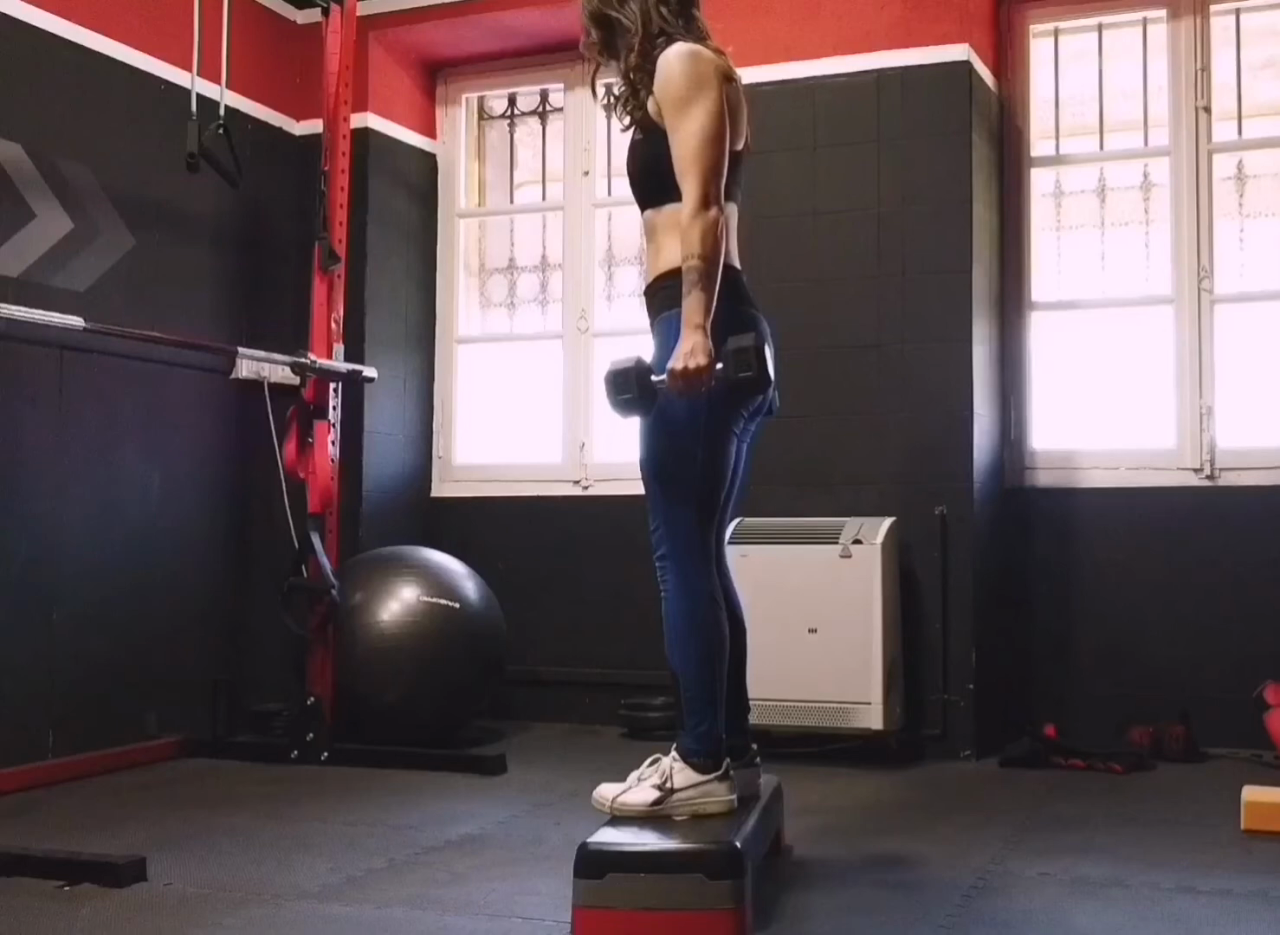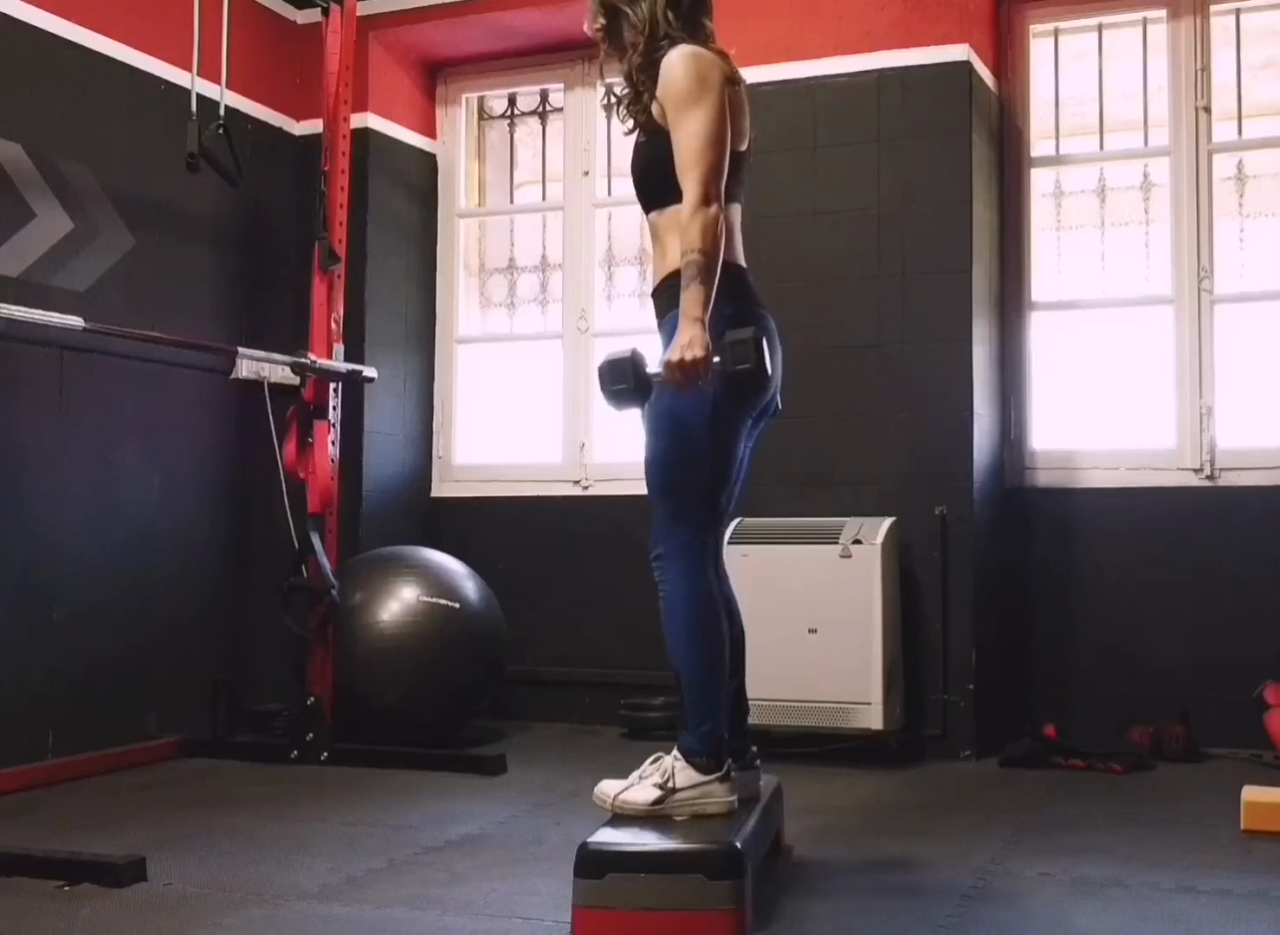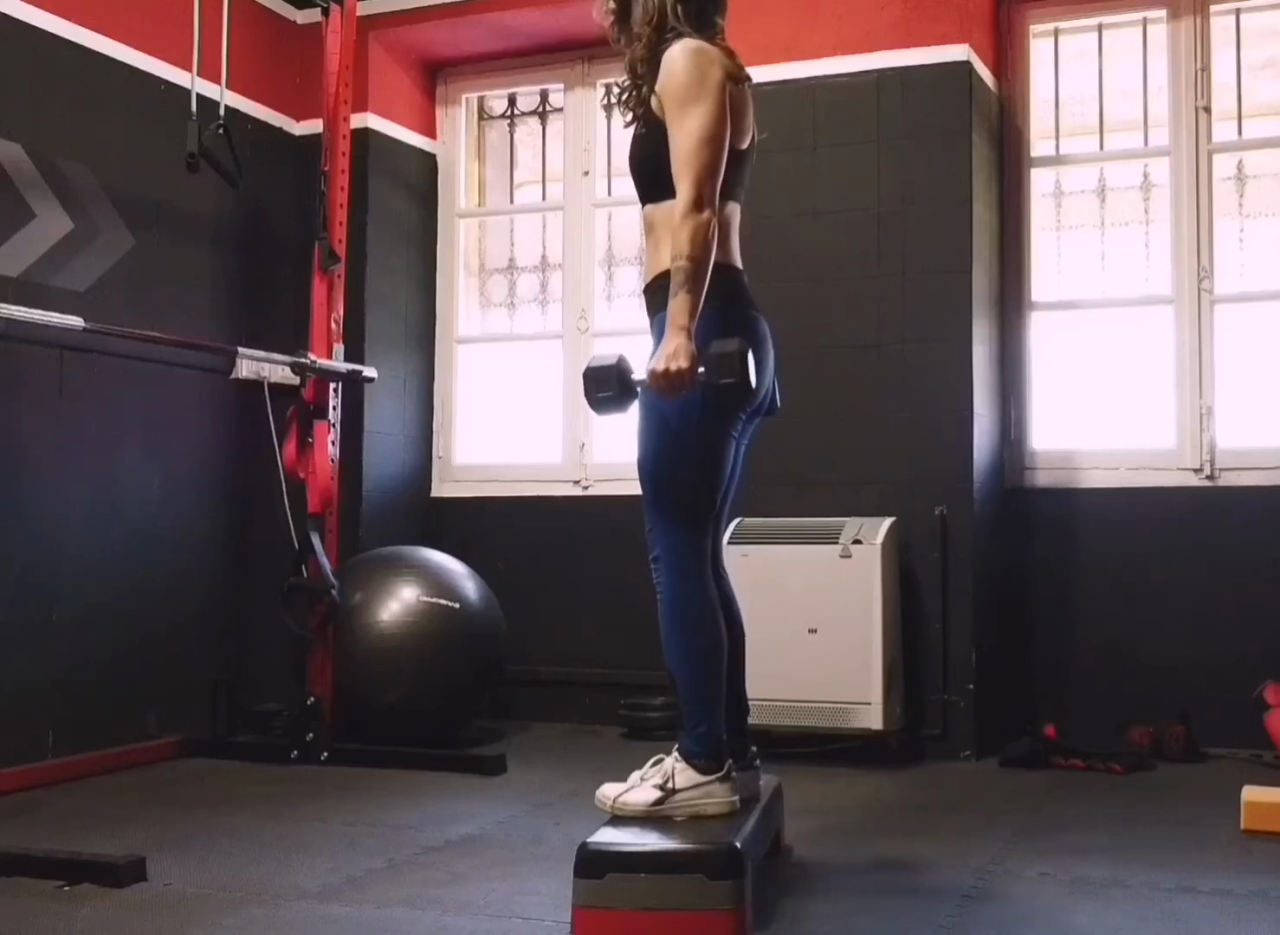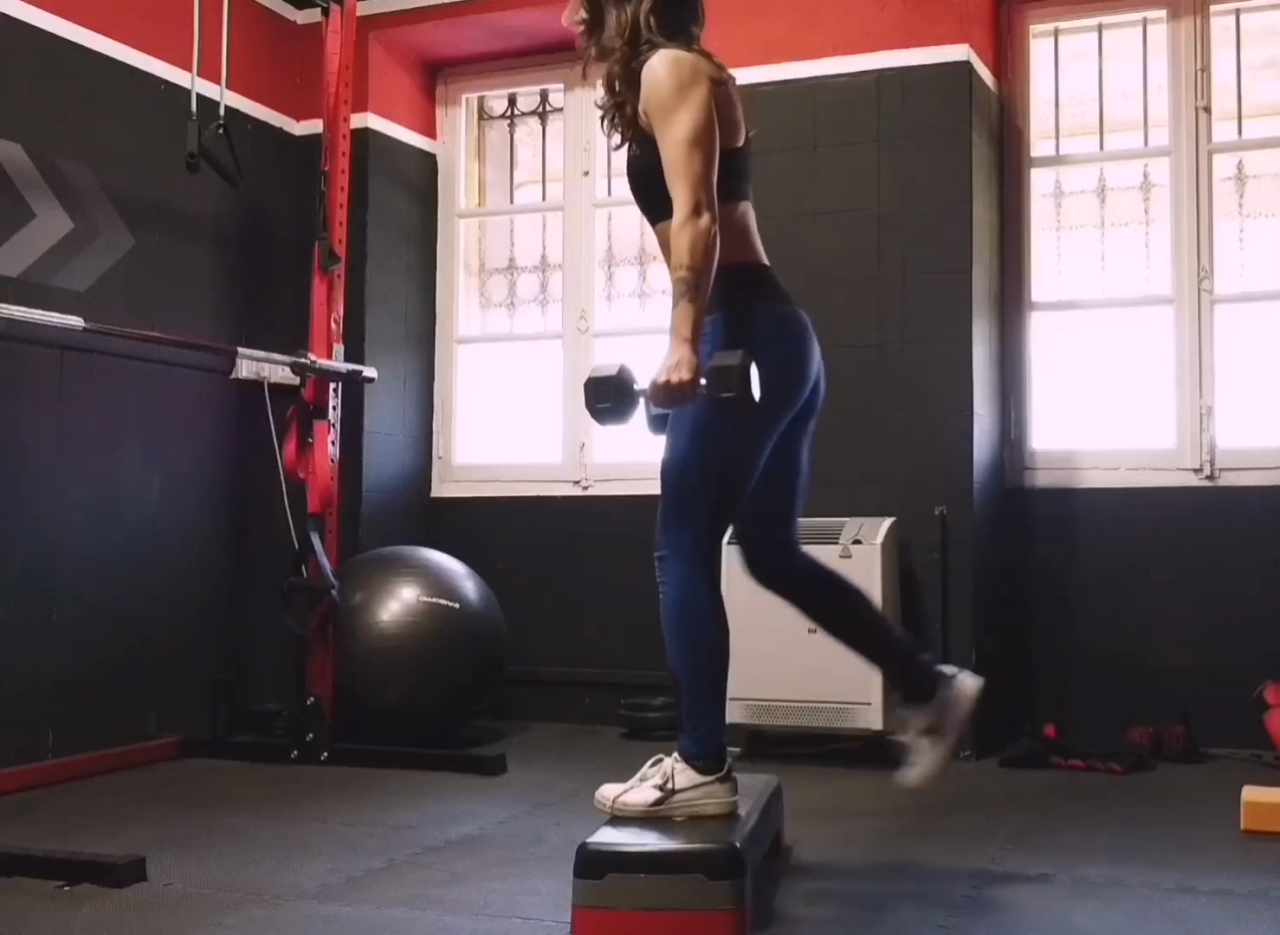
dt=0.4s
person 1, frame 1
right shoulder: (679, 73)
left elbow: (702, 207)
left wrist: (694, 330)
left hip: (702, 331)
right hip: (716, 331)
left knee: (680, 552)
right knee: (699, 553)
left ankle: (702, 763)
right ankle: (730, 750)
person 1, frame 2
right shoulder: (686, 75)
left elbow: (703, 206)
left wrist: (693, 321)
left hip: (712, 330)
right hip: (725, 333)
left knee: (679, 550)
right knee: (695, 551)
left ankle: (705, 764)
right ankle: (728, 752)
person 1, frame 3
right shoulder: (689, 67)
left elbow: (696, 208)
left wrist: (680, 330)
left hip: (703, 335)
right hip: (721, 334)
left knee: (676, 552)
right knee: (695, 554)
left ankle: (704, 765)
right ankle: (729, 752)
person 1, frame 4
left shoulder: (666, 67)
right shoulder: (676, 72)
left elbow: (696, 217)
left wrist: (683, 341)
left hip: (746, 339)
right hip: (771, 337)
left knee: (682, 552)
right knee: (772, 551)
left ankle: (700, 767)
right ankle: (927, 693)
